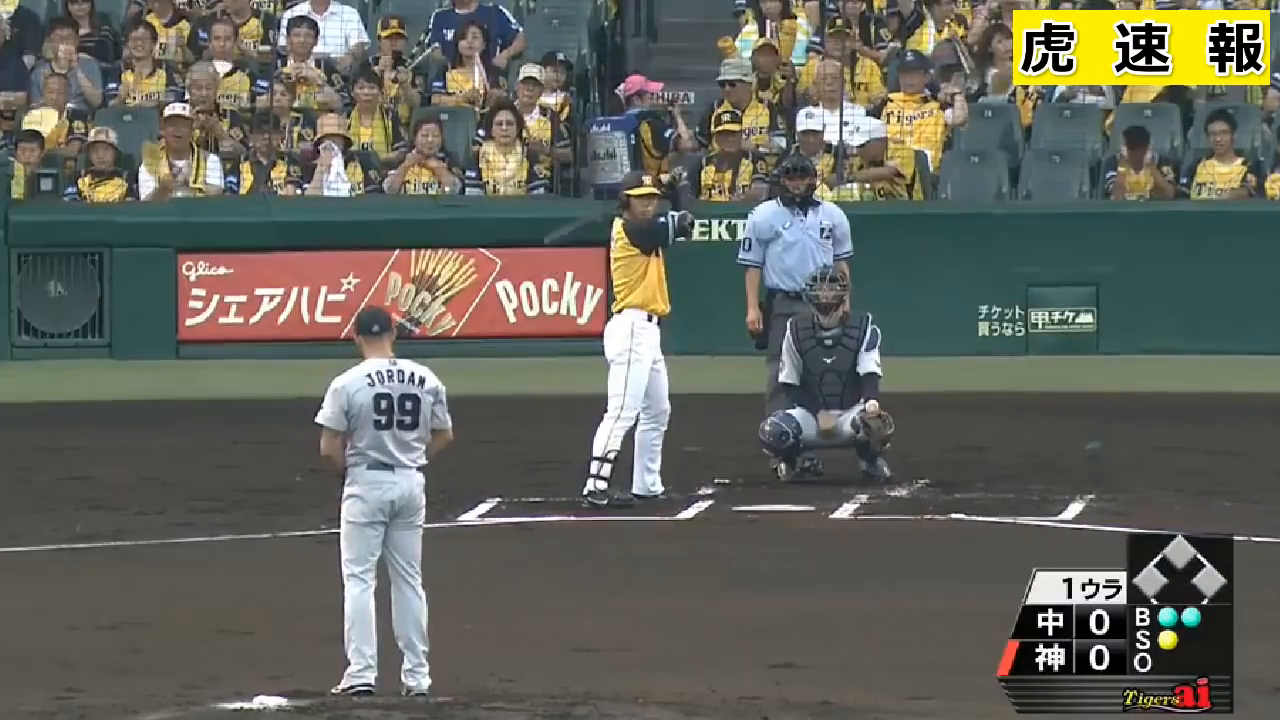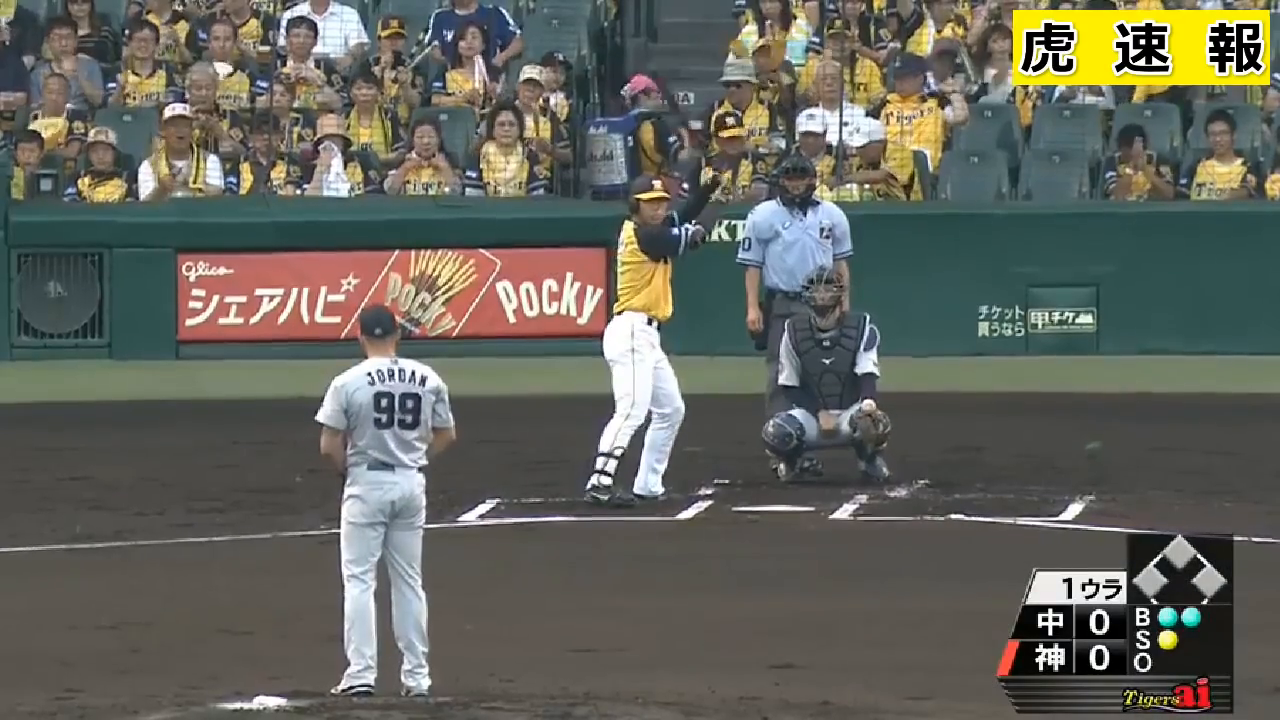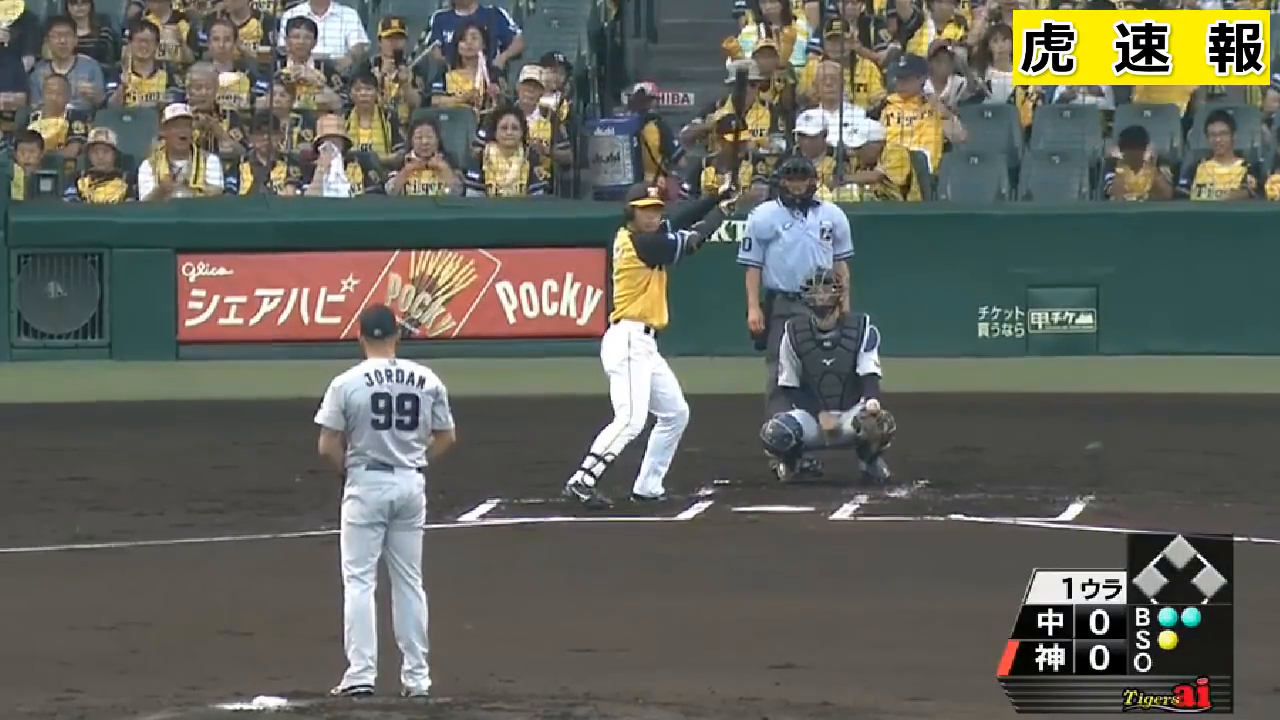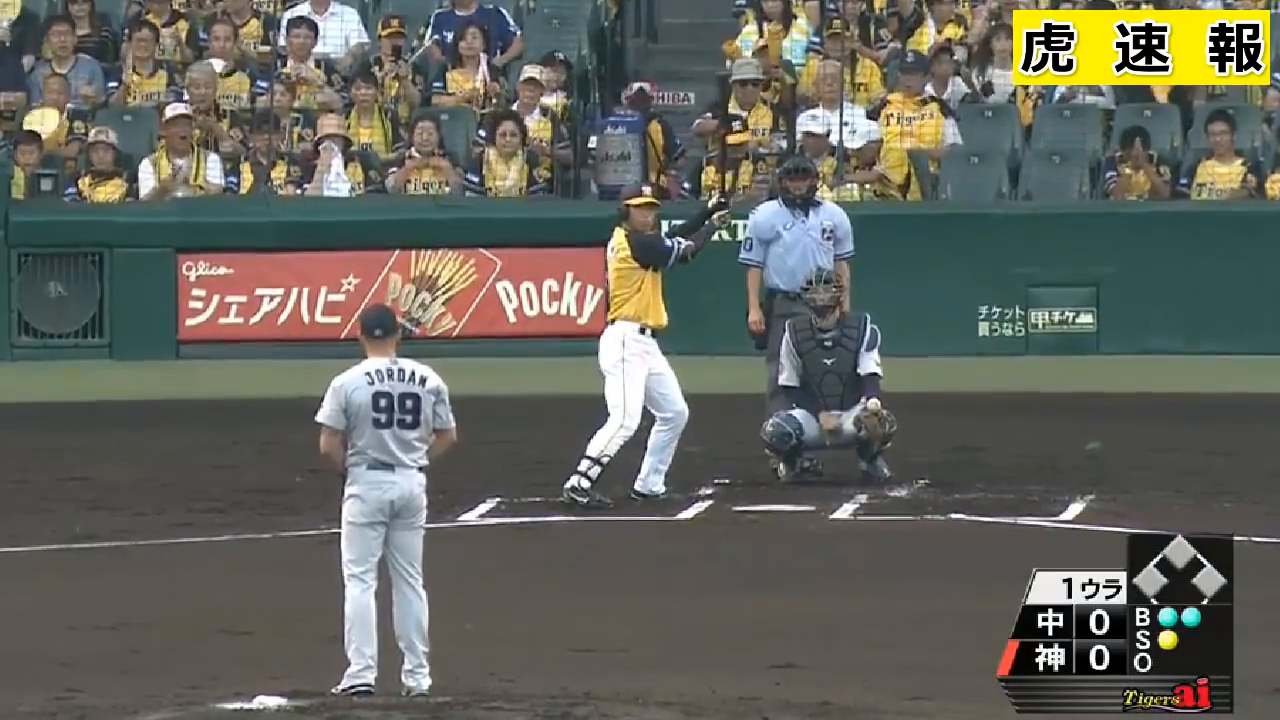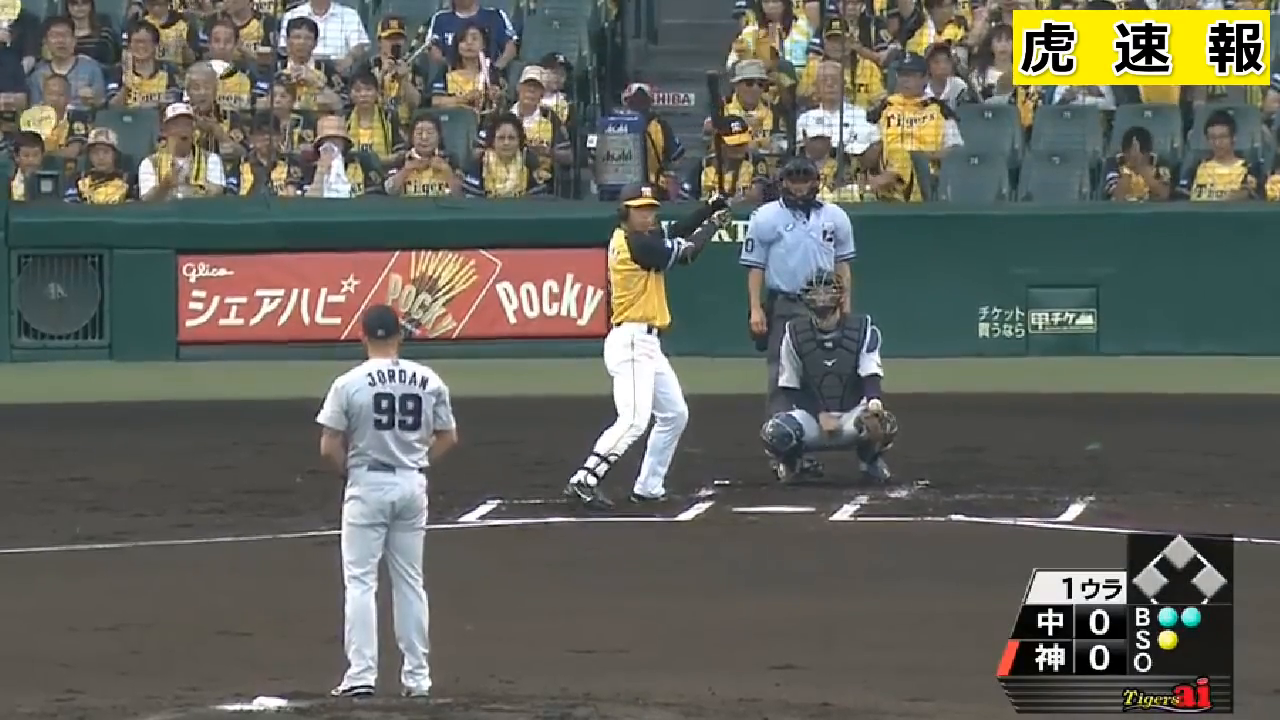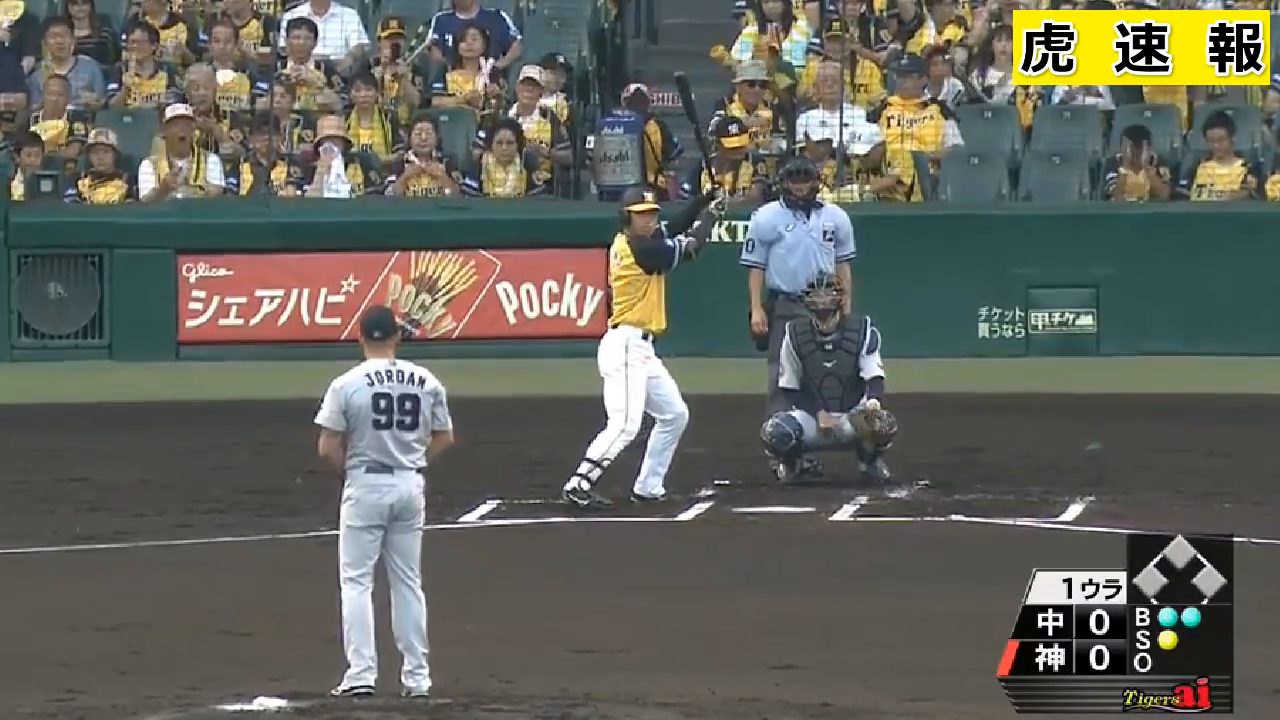
dt=0.4s
person 1, frame 1
left shoulder: (347, 382)
right shoulder: (426, 378)
left elbow: (329, 447)
right elbow: (443, 435)
left wrist: (349, 470)
left hip: (366, 484)
right hip: (411, 483)
left knee: (359, 580)
right knee: (409, 580)
left ankle: (361, 674)
right ankle: (417, 675)
person 1, frame 2
left shoulder: (347, 381)
right shoulder: (428, 378)
left elbow: (329, 445)
right elbow: (446, 434)
left wrist: (347, 471)
left hip: (366, 484)
right hip: (411, 484)
left knee: (359, 580)
right knee: (409, 581)
left ankle: (360, 674)
right ankle: (416, 676)
person 1, frame 3
left shoulder: (346, 383)
right shoulder: (427, 380)
left elbow: (328, 446)
right elbow: (446, 437)
left wrist: (349, 471)
left hip: (366, 485)
right hip: (411, 485)
left knee: (360, 581)
right knee: (409, 581)
left ankle: (361, 674)
right ankle: (417, 676)
person 1, frame 4
left shoulder: (347, 382)
right shoulder: (428, 379)
left elbow: (328, 445)
right elbow: (448, 436)
left wrist: (349, 470)
left hip: (366, 484)
right hip: (412, 484)
left knee: (360, 580)
right knee: (410, 581)
left ankle: (361, 674)
right ankle: (417, 676)
person 1, frame 5
left shoulder: (348, 383)
right shoulder: (429, 380)
left elbow: (329, 447)
right elbow: (448, 437)
left wrist: (349, 473)
left hip: (367, 486)
right hip: (412, 486)
left knee: (360, 582)
right knee: (410, 582)
left ankle: (361, 675)
right ankle: (417, 677)
person 1, frame 6
left shoulder: (347, 384)
right shoulder: (426, 381)
left elbow: (328, 448)
right elbow: (445, 437)
left wrist: (348, 473)
left hip: (366, 487)
right hip: (410, 487)
left knee: (357, 582)
right knee: (408, 583)
left ankle: (361, 675)
right ankle: (417, 677)
person 2, frame 1
left shoulder: (642, 227)
right shoulder: (631, 230)
left elbow: (676, 222)
right elbow: (683, 224)
left wrist: (670, 189)
right wrist: (680, 215)
left hip: (647, 329)
right hip: (632, 328)
left knee: (657, 412)
right knee: (622, 412)
left ankle: (647, 486)
right ankle: (595, 488)
person 2, frame 2
left shoulder: (650, 230)
right shoulder: (644, 235)
left elbow: (684, 216)
right elbow: (693, 237)
left wrist: (710, 187)
left hip: (646, 334)
right hip: (631, 332)
left knee: (671, 410)
right knee: (632, 410)
left ankle: (647, 486)
right ankle: (599, 483)
person 2, frame 3
left shoulder: (644, 237)
right shoulder: (639, 242)
left elbow: (679, 226)
right elbow: (690, 241)
left wrist: (716, 198)
right wrist: (720, 213)
left hip: (643, 342)
right hip: (628, 340)
left knee: (676, 414)
right knee: (631, 419)
left ankle: (648, 487)
right ankle: (581, 482)
person 2, frame 4
left shoulder: (635, 239)
right shoulder: (633, 242)
left elbow: (673, 240)
right elbow: (685, 251)
left wrist: (707, 211)
right wrist: (713, 224)
left hip: (644, 342)
right hip: (626, 341)
left knee: (675, 413)
right knee: (624, 421)
left ankle: (649, 484)
right ankle: (578, 485)
person 2, frame 5
left shoulder: (637, 238)
right shoulder: (634, 243)
left elbow: (672, 236)
right elbow: (684, 252)
left wrist: (707, 209)
right wrist: (713, 224)
left hip: (647, 341)
right hip: (631, 341)
left knee: (675, 415)
right knee: (634, 420)
left ankle: (648, 488)
right ankle: (583, 481)
person 2, frame 6
left shoulder: (635, 242)
right shoulder: (639, 248)
left elbow: (672, 232)
right elbow: (690, 246)
left wrist: (703, 202)
right wrist: (710, 214)
left hip: (641, 346)
right hip: (626, 346)
left knee: (676, 415)
right knee: (624, 426)
left ankle: (648, 487)
right ankle: (578, 486)
person 3, frame 1
left shoulder: (832, 214)
right shoulder: (764, 215)
left elbow: (841, 262)
right elbow: (753, 265)
right wrist: (753, 308)
right hip: (781, 306)
right knee: (780, 374)
person 3, frame 2
left shoulder: (832, 215)
right shoulder: (762, 216)
left elbow: (840, 263)
right elbow: (752, 265)
left wrist: (844, 305)
right wrist: (753, 307)
right hip: (780, 307)
right knee: (780, 376)
person 3, frame 3
left shoulder: (832, 214)
right shoulder: (763, 215)
left elbow: (840, 263)
right elbow: (752, 265)
left wrist: (844, 305)
right wrist: (753, 308)
right hip: (780, 307)
right knee: (780, 374)
person 3, frame 4
left shoulder: (834, 215)
right shoulder: (765, 215)
left elbow: (841, 263)
right elbow: (754, 265)
left wrist: (845, 305)
right wrist: (754, 307)
right hip: (781, 307)
right knee: (780, 373)
person 3, frame 5
left shoulder: (835, 217)
right shoulder: (765, 217)
left elbow: (842, 264)
right elbow: (755, 266)
left wrist: (845, 309)
right wrist: (755, 309)
right hip: (782, 308)
right knee: (781, 377)
person 3, frame 6
left shoulder: (835, 217)
right shoulder: (766, 217)
left elbow: (843, 264)
right elbow: (756, 266)
left wrist: (846, 309)
right wrist: (756, 308)
right hip: (782, 308)
right knee: (781, 376)
person 4, frame 1
left shoulder: (864, 328)
right shoulder: (796, 329)
left elbow: (870, 374)
right elbow: (789, 384)
left wrist: (872, 403)
right wrist: (819, 413)
left hip: (852, 412)
right hip: (811, 412)
left knee: (878, 423)
right knee: (771, 431)
left ankle: (870, 459)
right ankle: (792, 461)
person 4, frame 2
left shoulder: (861, 328)
right shoulder: (794, 330)
left elbow: (867, 374)
right elbow: (789, 386)
left wrist: (868, 402)
right wrist: (820, 413)
left hip: (850, 412)
right hip: (811, 412)
left knee: (876, 423)
right knee: (776, 433)
left ankle: (869, 458)
right ankle: (794, 461)
person 4, frame 3
left shoulder: (862, 328)
right shoulder: (794, 332)
left elbow: (869, 375)
right elbow: (790, 387)
left wrist: (872, 402)
right wrist: (820, 414)
left hip: (851, 413)
right hip: (811, 413)
left knee: (881, 423)
right knee: (773, 433)
left ankle: (869, 459)
right ankle: (794, 461)
person 4, frame 4
left shoulder: (862, 328)
right shoulder: (795, 331)
left elbow: (870, 374)
right elbow: (790, 386)
left wrist: (873, 402)
right wrist: (821, 414)
left hip: (852, 414)
right hip: (812, 413)
left knee: (883, 421)
right knee: (774, 431)
left ankle: (869, 458)
right ankle: (794, 461)
person 4, frame 5
left shoulder: (863, 329)
right shoulder: (795, 333)
left elbow: (871, 375)
right elbow: (790, 388)
left wrist: (874, 402)
right wrist: (821, 416)
left hip: (852, 414)
right hip: (812, 414)
left knee: (884, 423)
right knee: (774, 432)
left ankle: (869, 458)
right ankle: (793, 462)
person 4, frame 6
left shoulder: (863, 330)
right shoulder: (795, 333)
left elbow: (874, 377)
right elbow: (790, 389)
left wrist: (873, 402)
right wrist: (819, 413)
left hip: (852, 416)
right hip: (811, 414)
left knee: (884, 424)
right knee: (773, 432)
left ankle: (869, 458)
right ankle: (794, 462)
